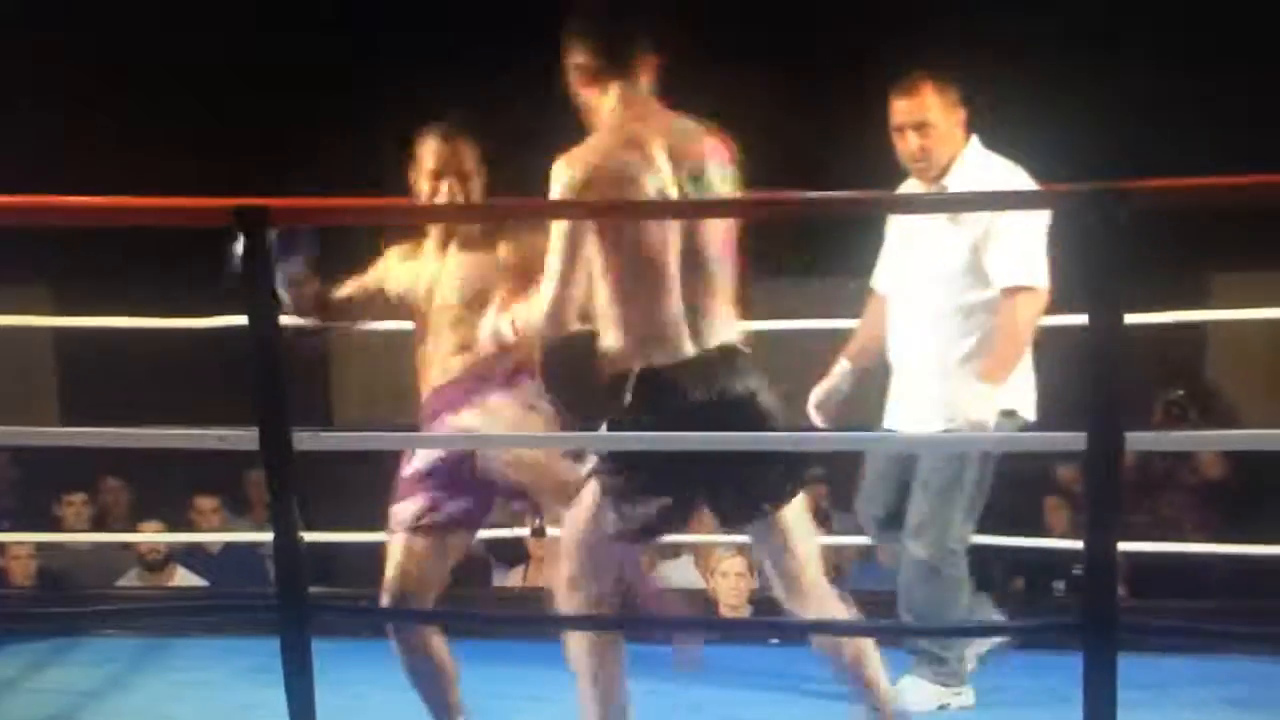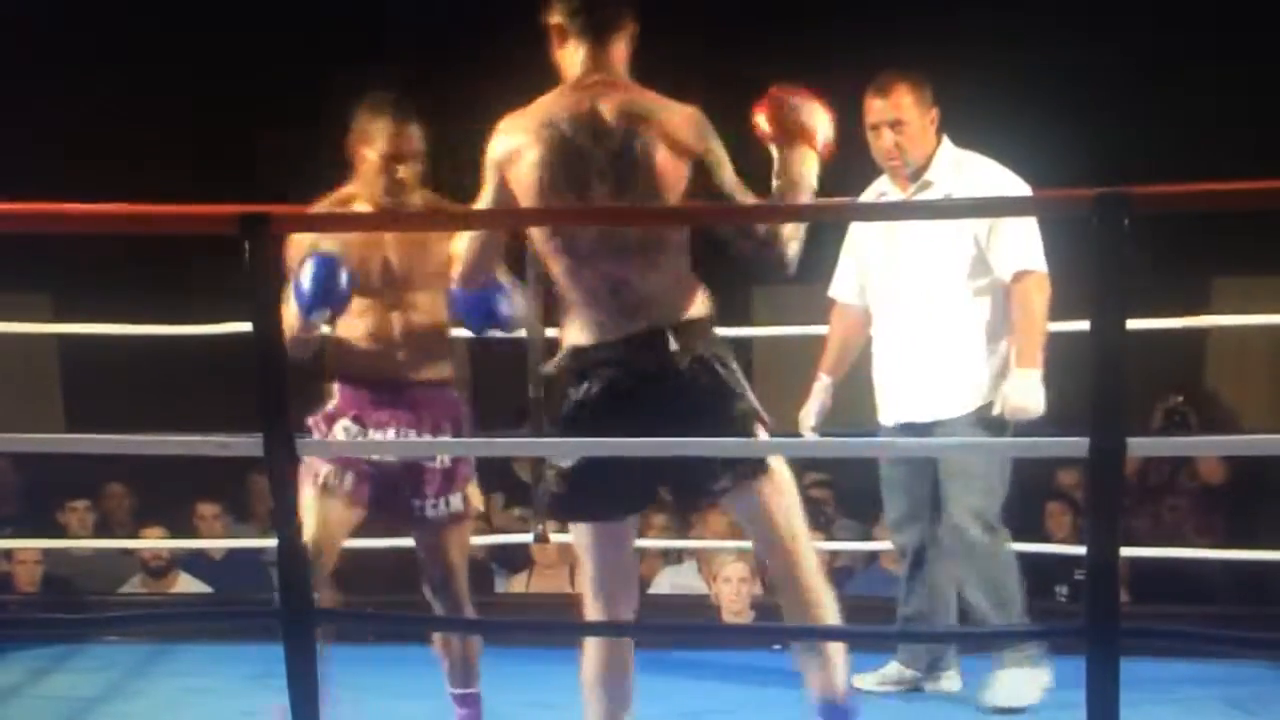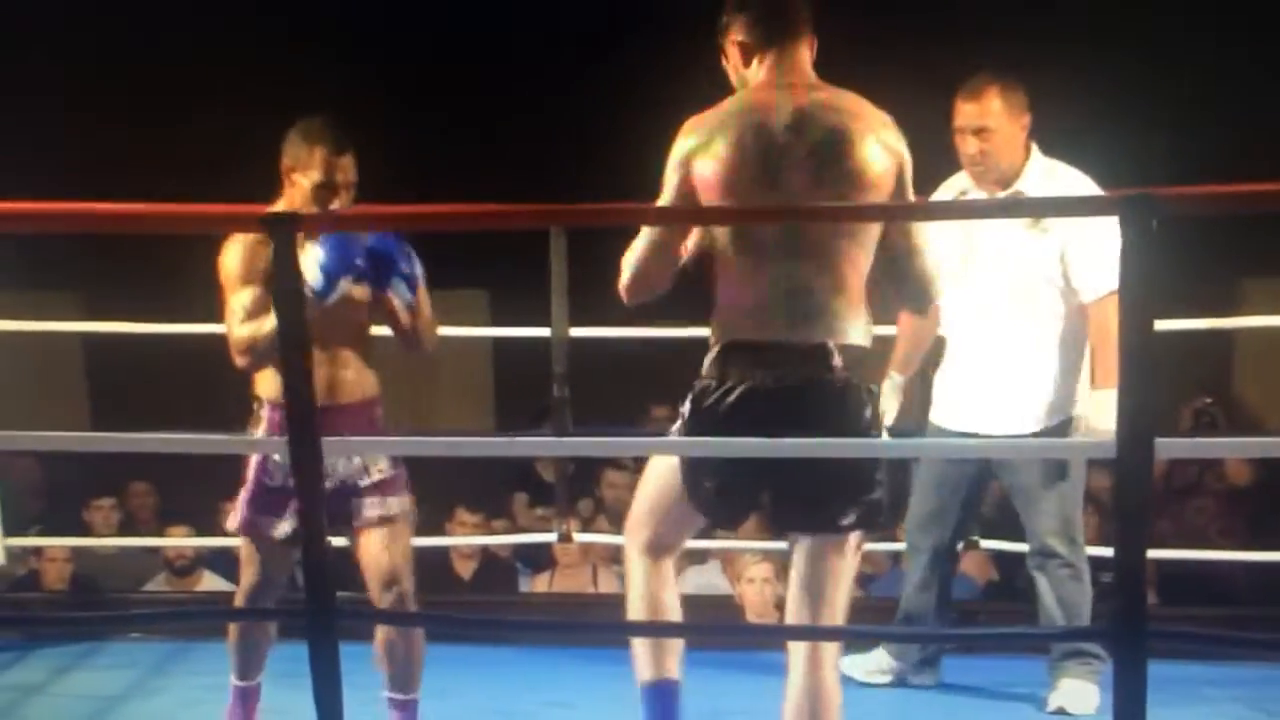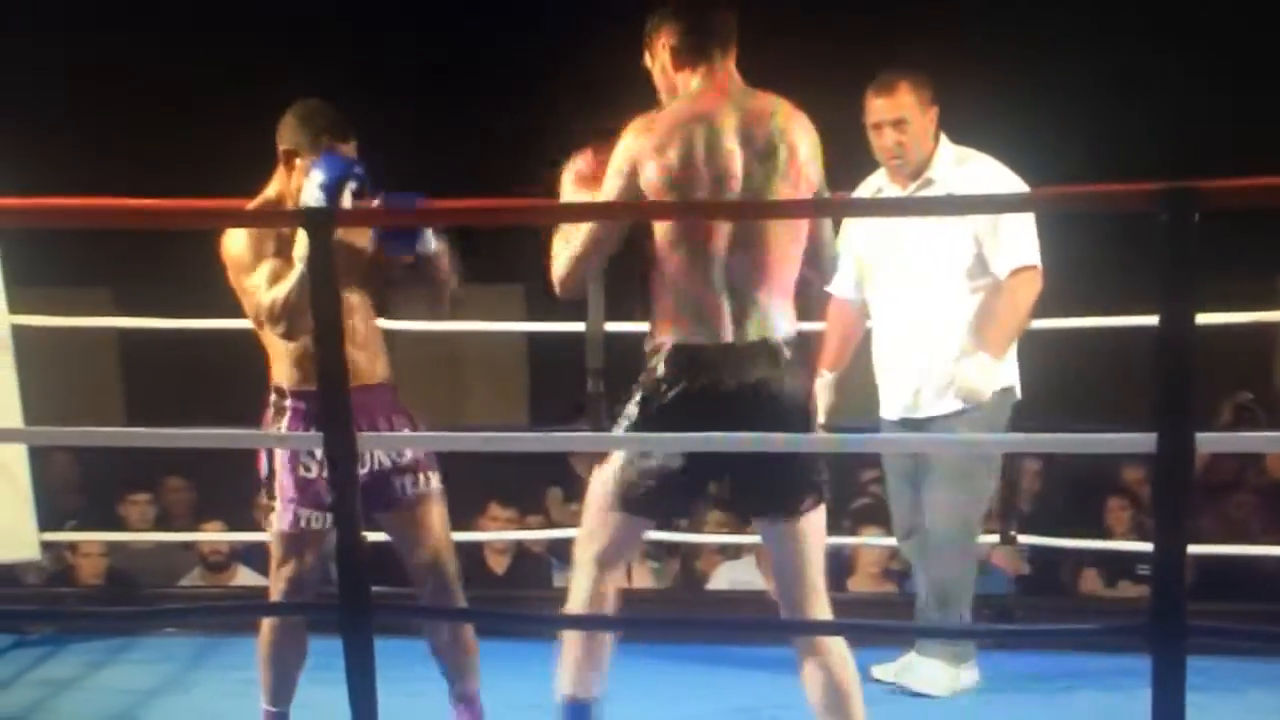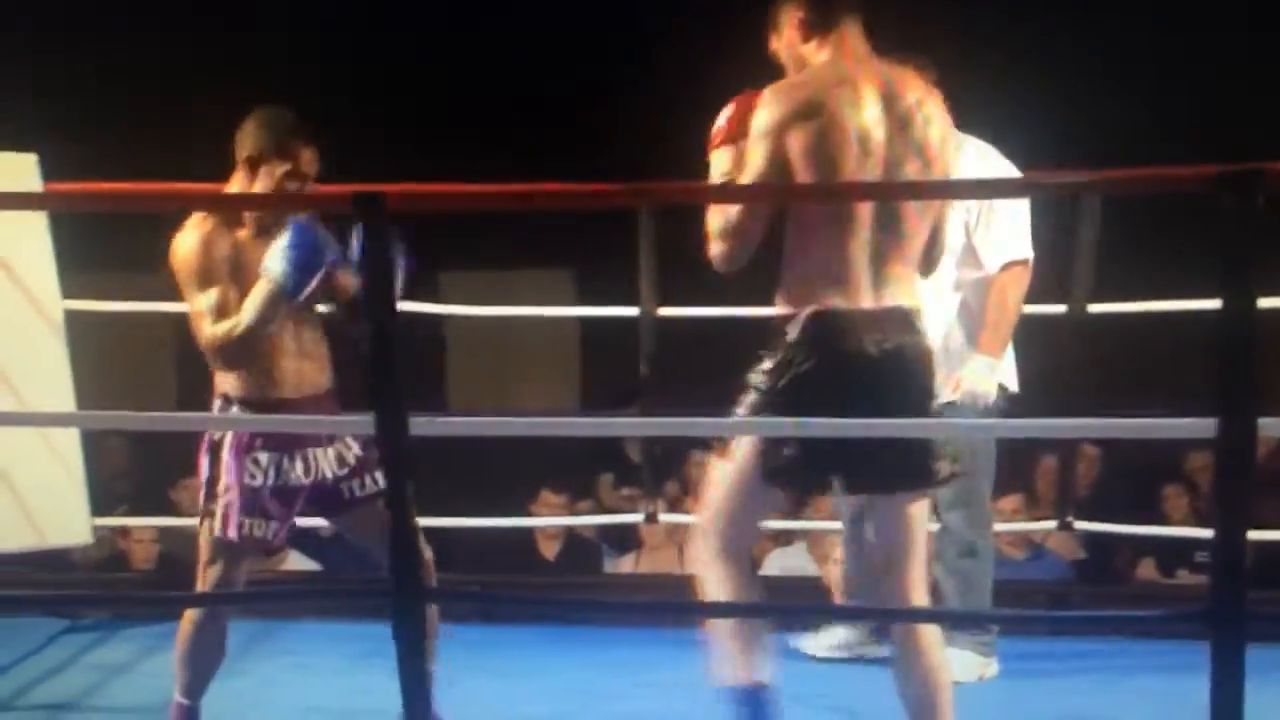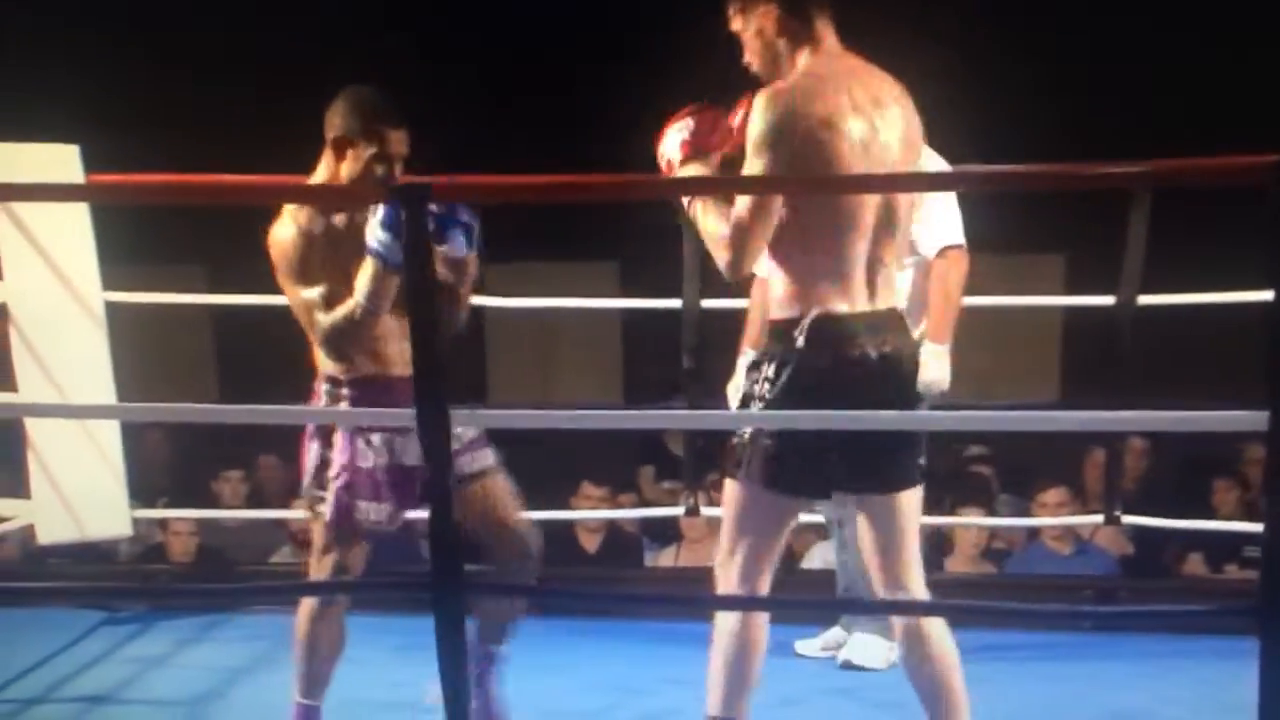
dt=0.7s
person 1, frame 1
left shoulder: (580, 168)
right shoulder: (711, 147)
left elbow: (552, 315)
left wrist: (502, 323)
left hip: (660, 400)
right hip: (732, 385)
left knee: (578, 593)
right knee: (808, 596)
person 1, frame 2
left shoulder: (515, 140)
right shoulder: (680, 125)
left elbow: (468, 274)
right elbow: (777, 255)
right wrist: (801, 162)
left hip: (596, 378)
right hip: (686, 363)
left knee: (607, 612)
right knee: (789, 545)
person 1, frame 3
left shoulder: (704, 134)
right shoulder: (876, 131)
left elbow: (636, 284)
right elbow: (920, 295)
left hip: (738, 385)
right hip: (836, 388)
left knee: (645, 544)
right knee: (815, 635)
person 1, frame 4
left shoulder: (649, 142)
right shoulder: (797, 131)
left elbow: (569, 276)
left wrist: (579, 192)
left hip: (683, 385)
right hip: (775, 382)
left knee: (596, 556)
right knee: (807, 608)
person 1, frame 5
left shoulder: (789, 103)
right shoulder: (928, 105)
left elbow: (726, 248)
left wrist: (724, 164)
left hip: (819, 346)
right hip: (901, 349)
left knee: (718, 544)
right knee: (907, 591)
person 1, frame 6
left shoulder: (784, 106)
right shoulder: (893, 97)
left elbow: (736, 253)
left wrist: (697, 181)
left hip: (815, 352)
right hip: (890, 350)
left knee: (740, 572)
right knee: (904, 586)
person 2, frame 1
left shoulder: (514, 238)
right shoulder: (402, 263)
right elbow: (330, 309)
right wrist: (295, 279)
left hip: (507, 395)
right hip: (442, 425)
right knee: (400, 605)
person 2, frame 2
right shoulder: (318, 231)
right elbow: (292, 347)
right wrist: (302, 314)
left hip: (434, 410)
right hip: (356, 408)
left knee: (447, 582)
right knee: (312, 552)
person 2, frame 3
left shoulder: (363, 241)
right shoulder: (250, 247)
left elbow: (422, 342)
right elbow: (244, 349)
left wrist: (410, 289)
right wrist: (304, 296)
left hip: (360, 428)
right hip: (286, 432)
left knee: (394, 588)
right knee: (259, 588)
person 2, frame 4
right shoulder: (248, 236)
right elbow: (283, 321)
left wrist: (428, 245)
right wrist: (309, 228)
left hip: (380, 412)
right hip: (305, 423)
left knee: (440, 574)
right knee: (292, 589)
person 2, frame 5
left shoulder: (302, 232)
right shoulder: (201, 240)
right elbow: (223, 349)
right wrist: (274, 285)
left hip: (326, 424)
right hip: (253, 435)
left knee: (412, 561)
right knee: (217, 592)
person 2, frame 6
left shoulder: (394, 209)
right shoulder: (297, 229)
left elbow: (451, 321)
right elbow: (332, 338)
left wrist: (459, 259)
right wrist: (378, 261)
right hip: (356, 413)
left knee: (518, 541)
right knee: (333, 581)
person 3, frame 1
left shoulder: (1002, 189)
right shoulder: (908, 199)
left elbow: (1027, 296)
right elbow: (887, 297)
left wrist: (988, 385)
right wrist: (843, 372)
left hip: (968, 406)
right hip: (913, 398)
left knee: (932, 538)
right knee: (879, 516)
left ankle: (940, 672)
right ankle: (971, 620)
person 3, frame 2
left shoulder: (986, 184)
right shoulder: (871, 206)
left elbow: (1030, 280)
right elbow: (852, 306)
left wrist: (1027, 368)
right wrist: (824, 383)
left hip: (973, 397)
right hip: (901, 403)
left knee: (973, 526)
right knee: (913, 535)
left ankle: (1018, 656)
right ankle: (926, 657)
person 3, frame 3
left shoulder: (1072, 196)
right shoulder: (947, 200)
left elbow: (1104, 302)
right elbow: (925, 302)
left wrist: (1102, 392)
right wrist: (896, 379)
left hip: (1041, 413)
right hip: (956, 406)
left knee: (1054, 544)
right knee: (927, 531)
left ankle: (1076, 668)
right ankle: (911, 651)
person 3, frame 4
left shoulder: (984, 181)
right shoulder: (865, 199)
left elbow: (1024, 275)
right elbow: (848, 298)
left wrist: (991, 355)
right wrist: (826, 376)
left hip: (968, 392)
right hip: (900, 397)
left knee: (947, 522)
right knee: (916, 529)
left ankle: (943, 651)
right ankle: (947, 649)
person 3, frame 5
left shoulder: (981, 171)
left elbow: (1014, 268)
left wrist: (986, 358)
left hip: (956, 380)
left knee: (959, 509)
left ankle: (971, 643)
right ankle: (862, 625)
person 3, frame 6
left shoulder: (913, 166)
left elbow: (949, 256)
right elbow: (770, 274)
left wrist: (933, 345)
right wrist: (748, 357)
right knee: (840, 503)
left ankle: (878, 624)
right ankle: (858, 619)
